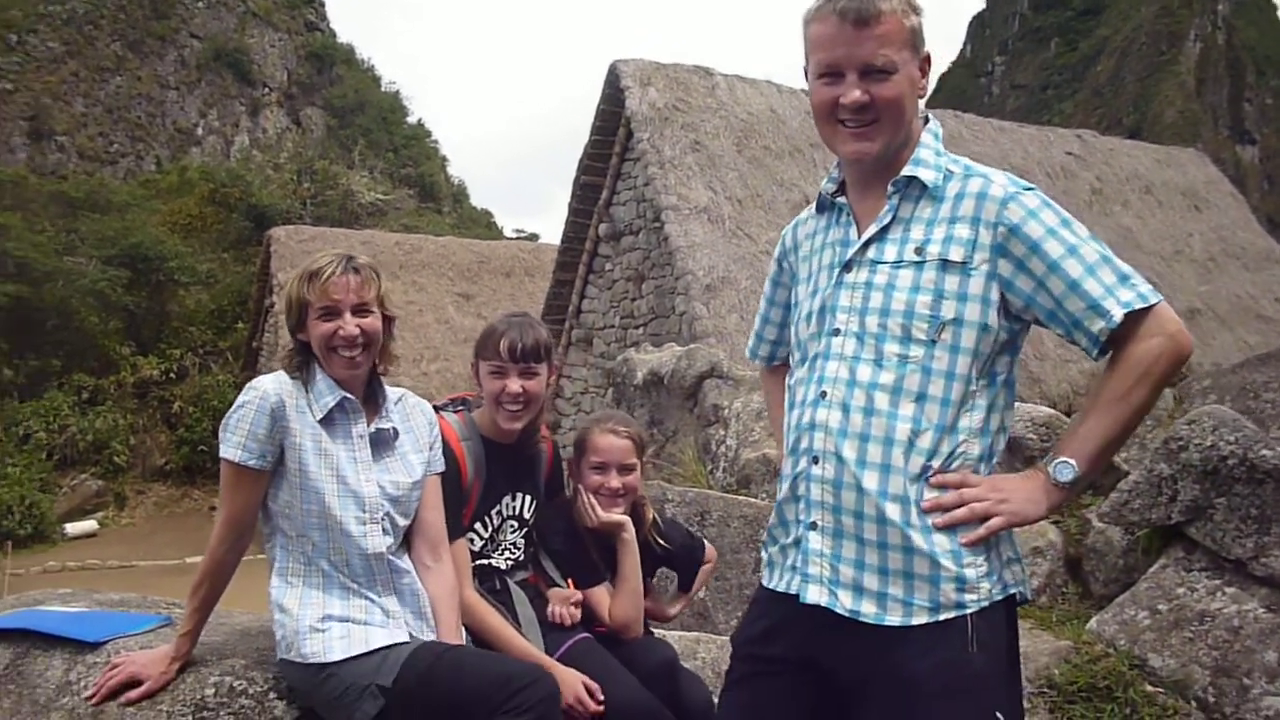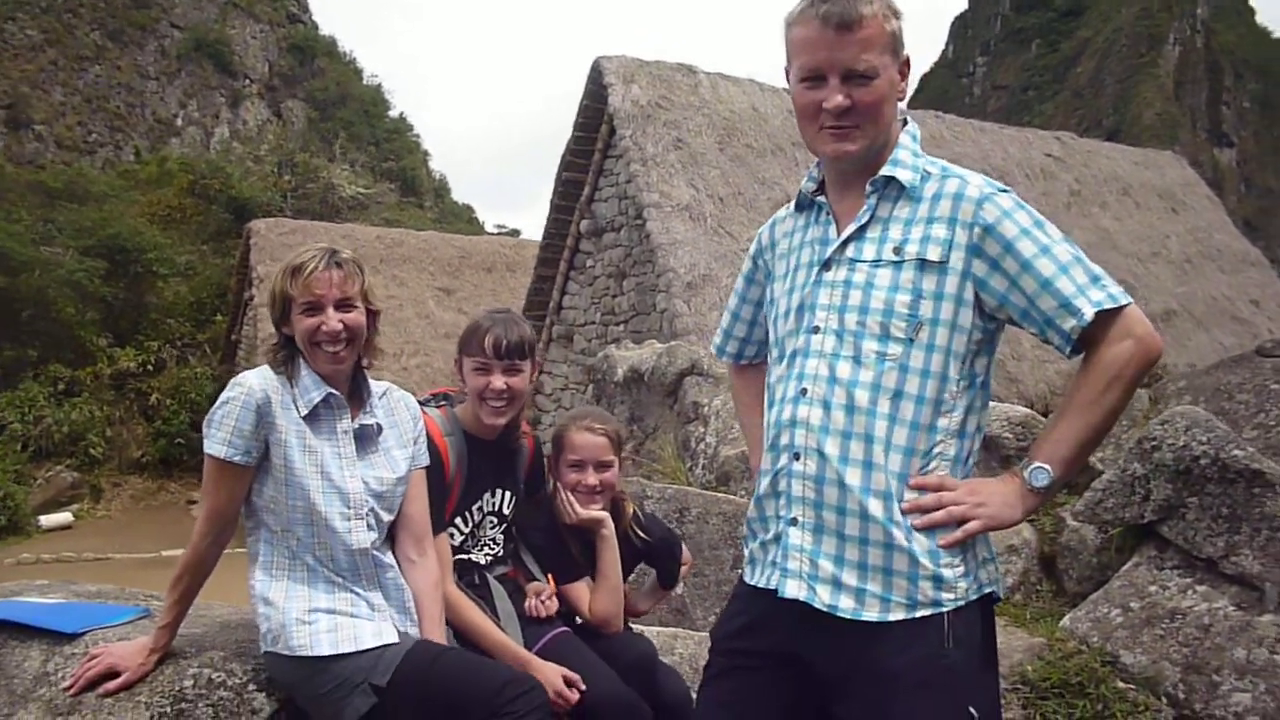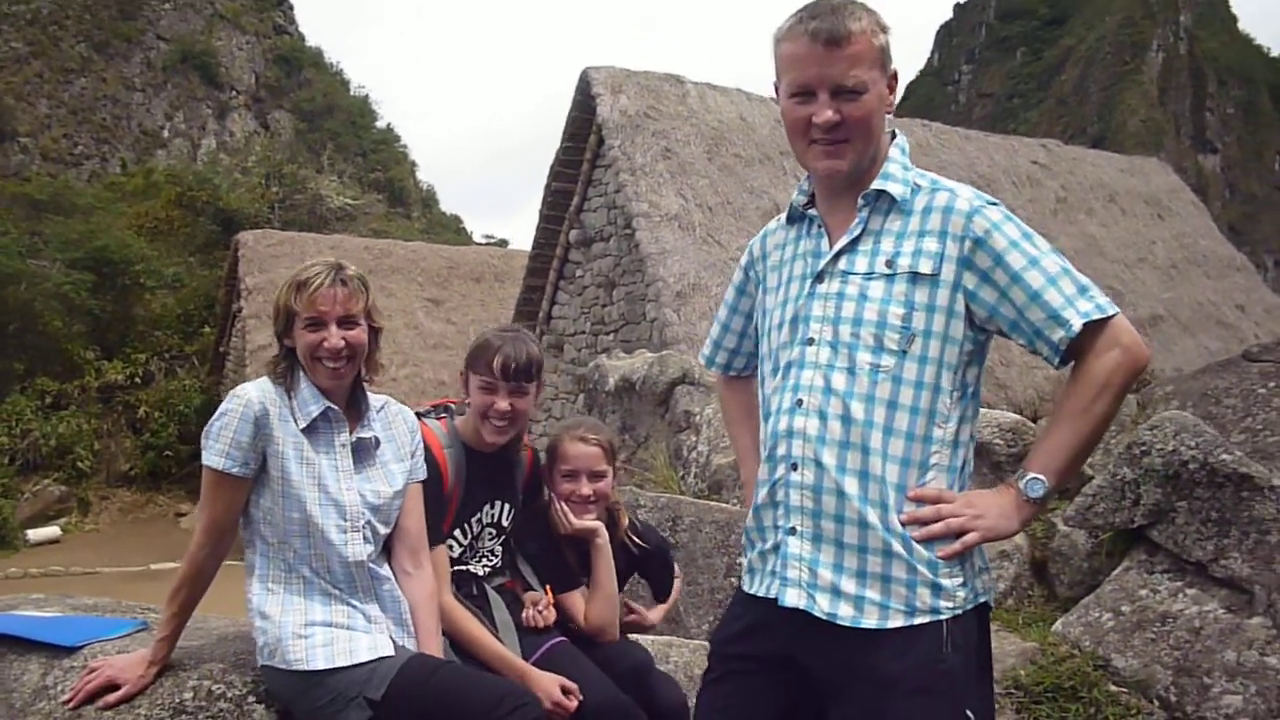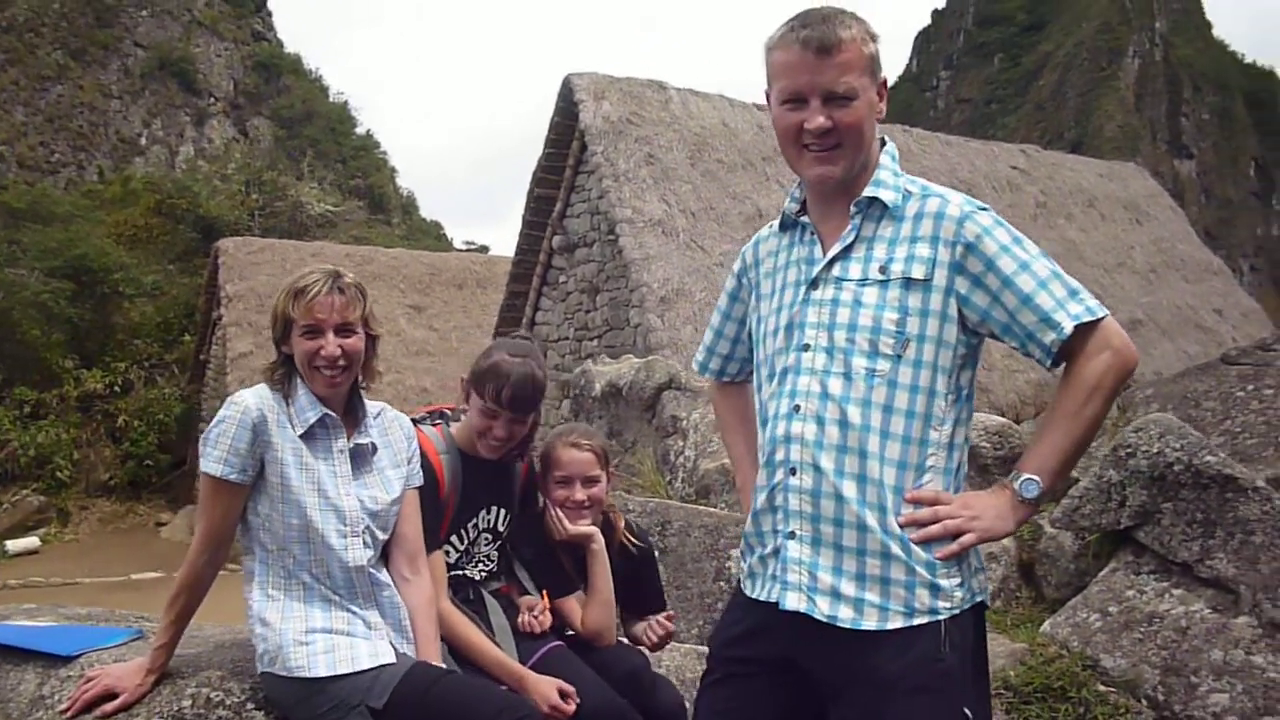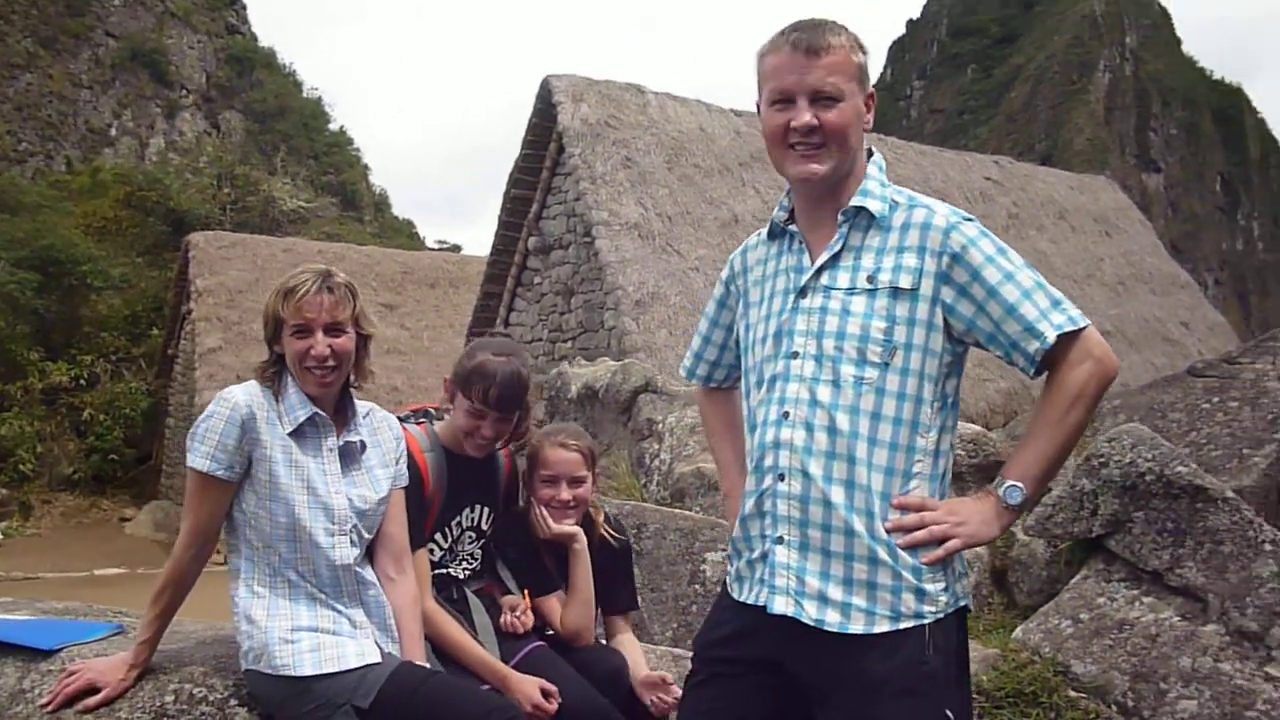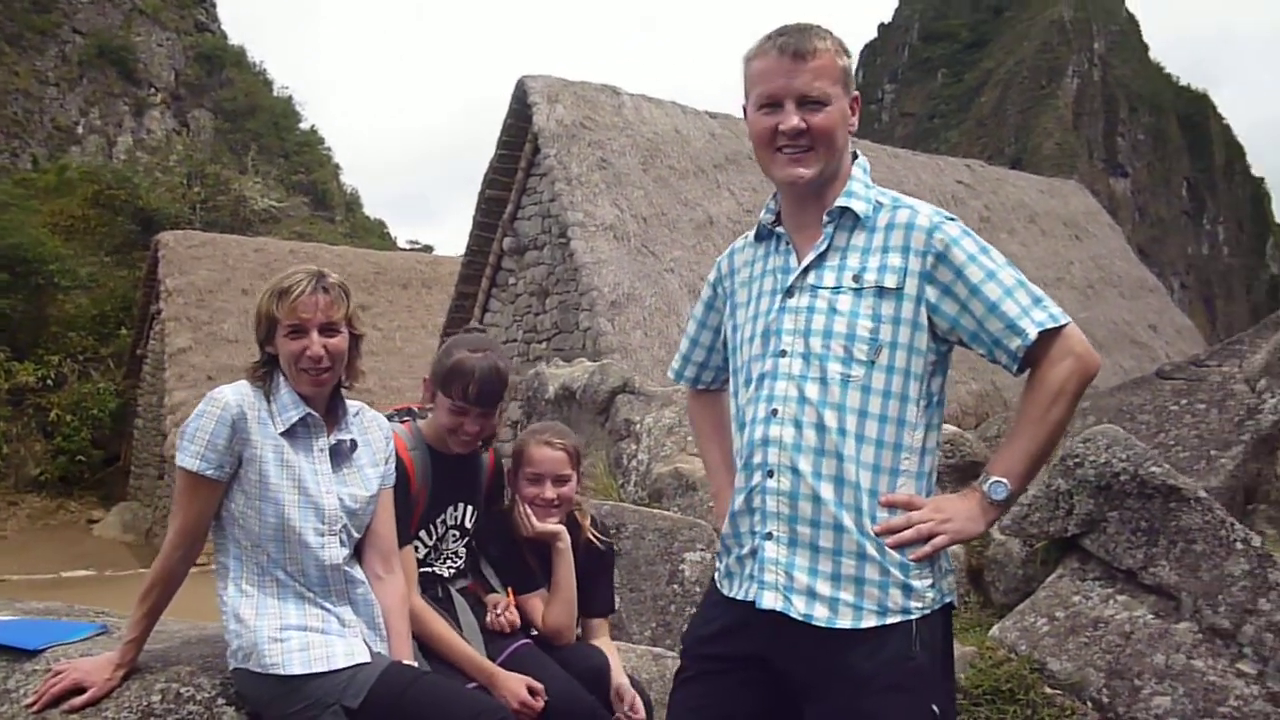
dt=0.2s
person 1, frame 1
left shoulder: (993, 208)
right shoulder: (802, 236)
left elbow: (1156, 338)
left wrist: (1050, 480)
left hip: (935, 610)
right hip: (792, 593)
person 1, frame 2
left shoulder: (970, 208)
right shoulder: (778, 235)
left elbow: (1127, 341)
left wrist: (1027, 484)
left hip: (911, 604)
right hip: (771, 587)
person 1, frame 3
left shoulder: (960, 220)
right shoulder: (769, 248)
left elbow: (1115, 350)
left wrist: (1020, 496)
left hip: (907, 612)
right hip: (768, 596)
person 1, frame 4
left shoulder: (952, 226)
right shoulder: (761, 255)
left elbow: (1105, 351)
left wrist: (1016, 497)
left hip: (904, 614)
right hip: (766, 599)
person 1, frame 5
left shoulder: (938, 236)
right shoulder: (749, 263)
left elbow: (1087, 361)
left wrist: (999, 503)
left hip: (889, 617)
right hip: (753, 603)
person 1, frame 6
left shoulder: (922, 236)
right shoulder: (736, 265)
left elbow: (1068, 358)
left wrist: (985, 499)
left hip: (876, 613)
right hip: (741, 599)
person 2, frame 1
left shoulder: (417, 417)
right shoulder: (271, 401)
left elbow: (433, 555)
right elbow: (230, 540)
left wrist: (455, 657)
right wrist: (177, 651)
left hip: (414, 638)
right hip: (331, 648)
person 2, frame 2
left shoulder: (401, 410)
right shoulder: (257, 396)
left elbow: (416, 550)
right elbow: (212, 533)
left wrist: (437, 660)
right wrist: (157, 644)
left hip: (396, 632)
right hip: (315, 642)
person 2, frame 3
left shoulder: (399, 424)
right shoulder: (255, 408)
left elbow: (413, 563)
right elbow: (210, 545)
left wrist: (432, 667)
right wrist: (155, 657)
left hip: (392, 644)
right hip: (313, 656)
person 2, frame 4
left shoulder: (396, 431)
right shoulder: (252, 414)
left elbow: (410, 569)
right elbow: (208, 552)
left wrist: (432, 674)
right wrist: (152, 664)
left hip: (392, 651)
right hip: (312, 660)
person 2, frame 5
left shoulder: (384, 431)
right shoulder: (242, 411)
left elbow: (396, 568)
right elbow: (193, 547)
left wrist: (417, 673)
right wrist: (136, 659)
left hip: (377, 650)
right hip: (298, 660)
person 2, frame 6
left shoulder: (374, 431)
right shoulder: (232, 410)
left elbow: (384, 568)
right elbow: (182, 546)
left wrist: (406, 673)
right wrist: (122, 658)
left hip: (364, 649)
right hip: (286, 659)
person 3, frame 1
left shoulder: (543, 448)
right shoulder: (447, 449)
right elbow: (459, 594)
right wrist: (550, 670)
left hip: (528, 610)
right hip: (470, 626)
person 3, frame 2
left shoulder: (525, 444)
right shoulder: (431, 444)
right elbow: (439, 587)
right wrist: (529, 665)
left hip: (509, 603)
right hip: (450, 618)
person 3, frame 3
left shoulder: (524, 457)
right shoulder: (431, 456)
right elbow: (437, 599)
right wrist: (526, 675)
left hip: (507, 614)
right hip: (447, 629)
person 3, frame 4
left shoulder: (518, 465)
right shoulder: (426, 464)
right elbow: (434, 605)
left wrist: (528, 601)
right wrist: (524, 680)
left hip: (503, 619)
right hip: (444, 635)
person 3, frame 5
left shoulder: (500, 464)
right shoulder: (410, 462)
right elbow: (418, 603)
left wrist: (509, 601)
right wrist: (506, 679)
left hip: (484, 620)
right hip: (427, 633)
person 3, frame 6
left shoulder: (486, 462)
right shoulder: (397, 460)
right elbow: (405, 600)
right wrist: (493, 677)
left hip: (470, 617)
right hip: (413, 630)
person 4, frame 1
left shoulder: (656, 528)
right shoulder: (558, 525)
left elbow: (708, 557)
right elbow: (625, 624)
left wrist: (671, 606)
right wrist: (625, 535)
left hip: (630, 654)
right knee: (657, 660)
person 4, frame 2
left shoulder: (636, 523)
left elbow: (683, 560)
right elbow: (605, 619)
left wrist: (644, 601)
right wrist: (604, 530)
left hip: (607, 647)
right knee: (636, 653)
person 4, frame 3
left shoulder: (633, 534)
right shoulder: (535, 531)
left elbow: (672, 577)
right elbow: (602, 629)
left wrist: (654, 615)
right wrist: (599, 540)
left hip: (605, 658)
right knee: (632, 663)
person 4, frame 4
left shoulder: (629, 538)
right shoulder: (530, 535)
left elbow: (634, 627)
right elbow: (599, 634)
left wrist: (652, 631)
right wrist: (595, 545)
left hip: (599, 662)
right knee: (627, 667)
person 4, frame 5
left shoulder: (610, 536)
right shoulder: (513, 532)
left elbow: (619, 629)
right elbow: (577, 634)
left wrist: (640, 673)
right wrist: (577, 546)
left hip: (580, 662)
right knee: (607, 668)
person 4, frame 6
left shoulder: (593, 536)
right shoulder: (496, 531)
left elbow: (597, 634)
right elbow: (559, 632)
left wrist: (619, 682)
right wrist: (561, 544)
left hip: (565, 661)
right knee: (588, 666)
